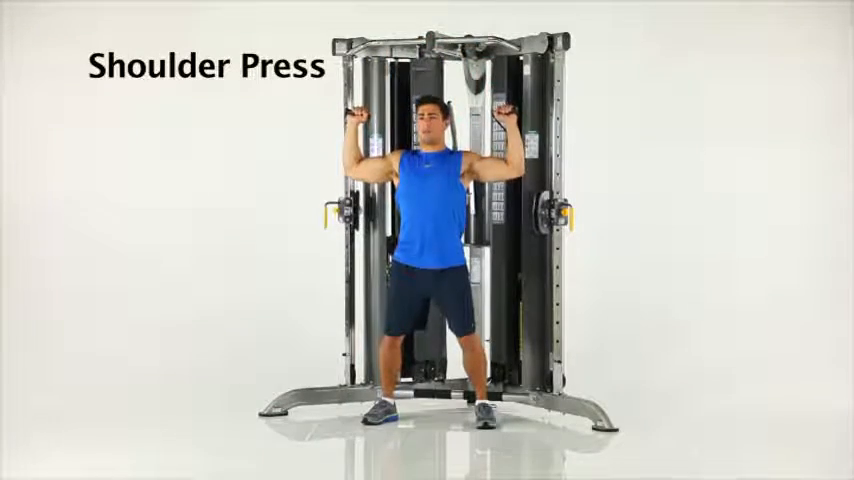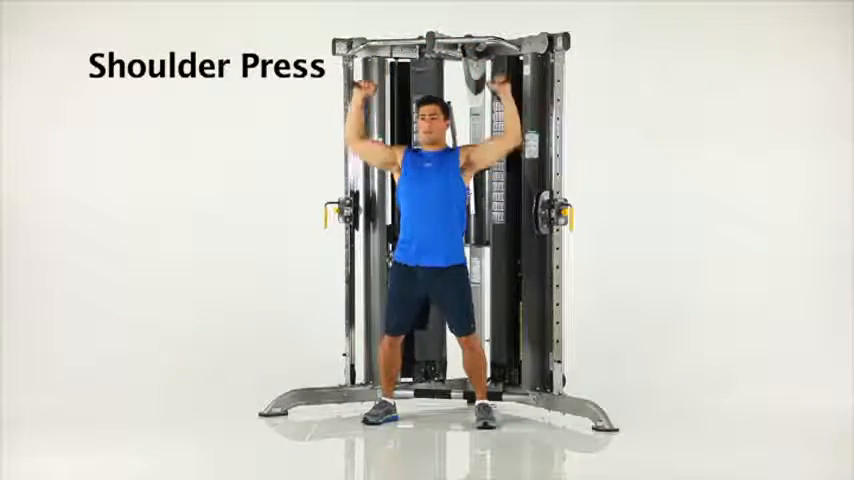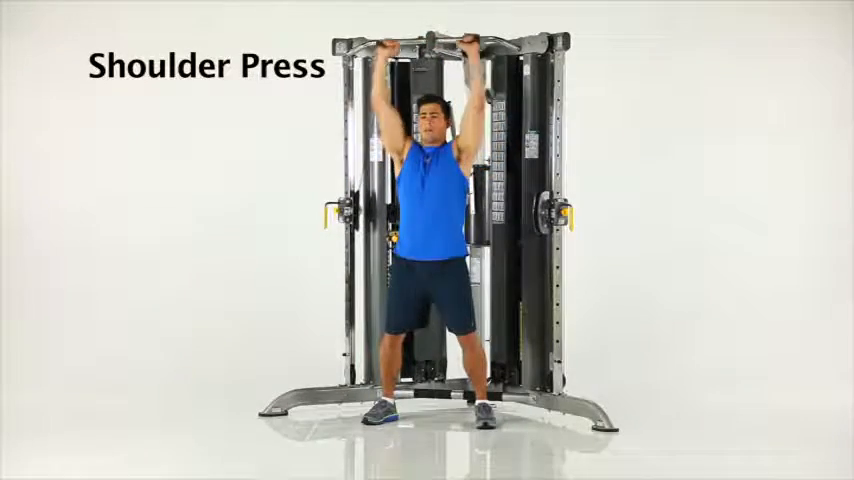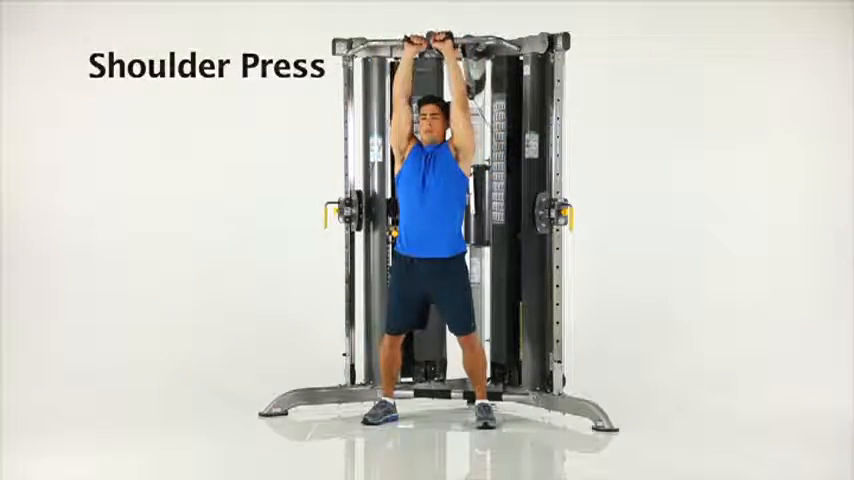
dt=0.4s
person 1, frame 1
left shoulder: (464, 162)
right shoulder: (398, 162)
left elbow: (515, 169)
right elbow: (352, 168)
left wrist: (511, 126)
right wrist: (352, 125)
left hip: (450, 268)
right hip: (407, 266)
left knee: (468, 338)
right knee: (391, 337)
left ankle: (482, 402)
right ankle: (387, 401)
person 1, frame 2
left shoulder: (463, 158)
right shoulder: (400, 158)
left elbow: (511, 140)
right elbow: (354, 143)
left wrist: (506, 95)
right wrist: (358, 98)
left hip: (450, 267)
right hip: (407, 266)
left knee: (468, 338)
right knee: (391, 336)
left ankle: (482, 403)
right ankle: (387, 402)
person 1, frame 3
left shoulder: (459, 153)
right shoulder: (404, 152)
left elbow: (477, 103)
right elbow: (381, 104)
left wrist: (474, 56)
right wrist: (382, 58)
left hip: (449, 264)
right hip: (406, 262)
left knee: (468, 337)
right knee: (392, 336)
left ankle: (482, 403)
right ankle: (387, 401)
person 1, frame 4
left shoulder: (458, 152)
right shoulder: (405, 151)
left elbow: (460, 102)
right elbow: (399, 100)
left wrist: (449, 53)
right wrist: (409, 54)
left hip: (448, 263)
right hip: (407, 262)
left knee: (467, 336)
right knee: (392, 335)
left ankle: (482, 402)
right ankle: (387, 401)
